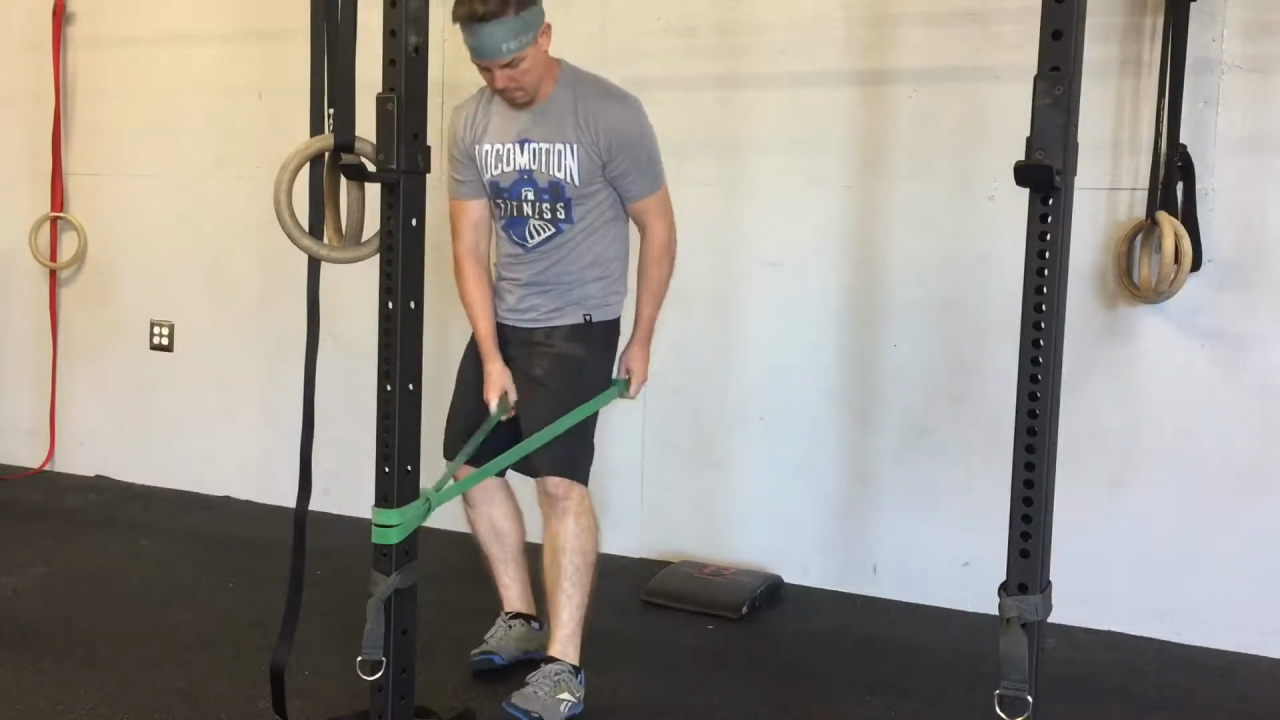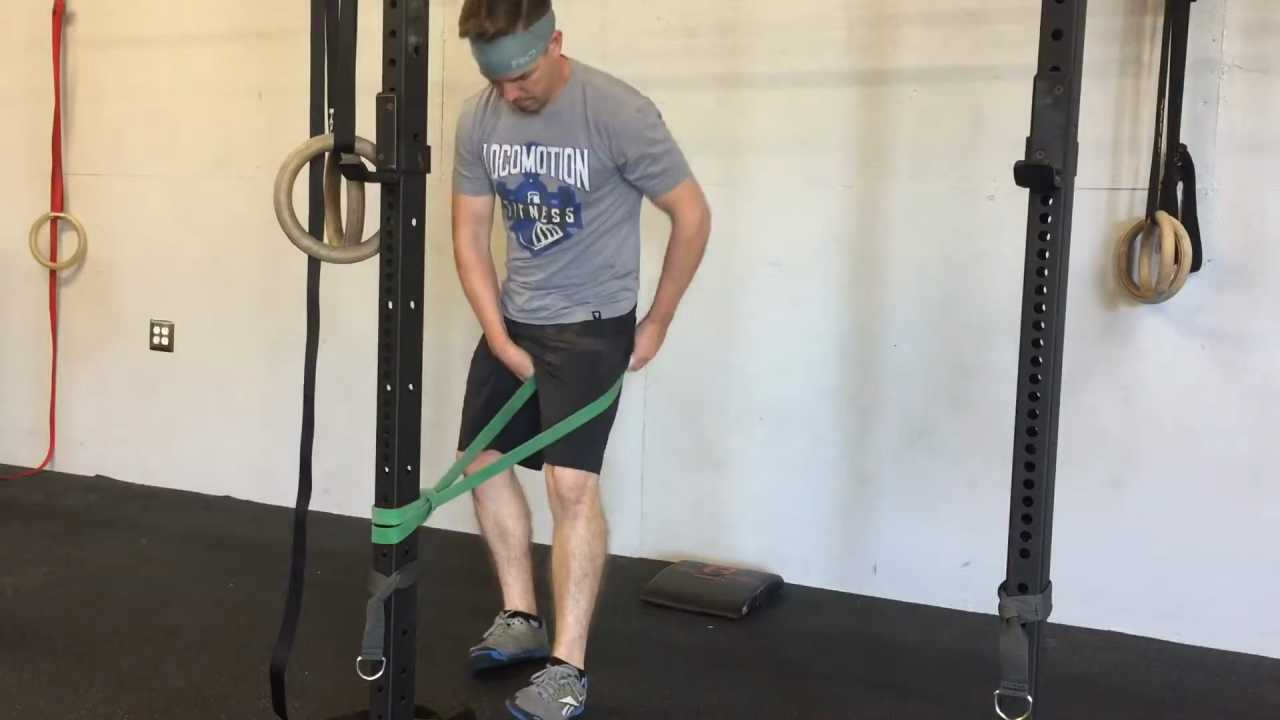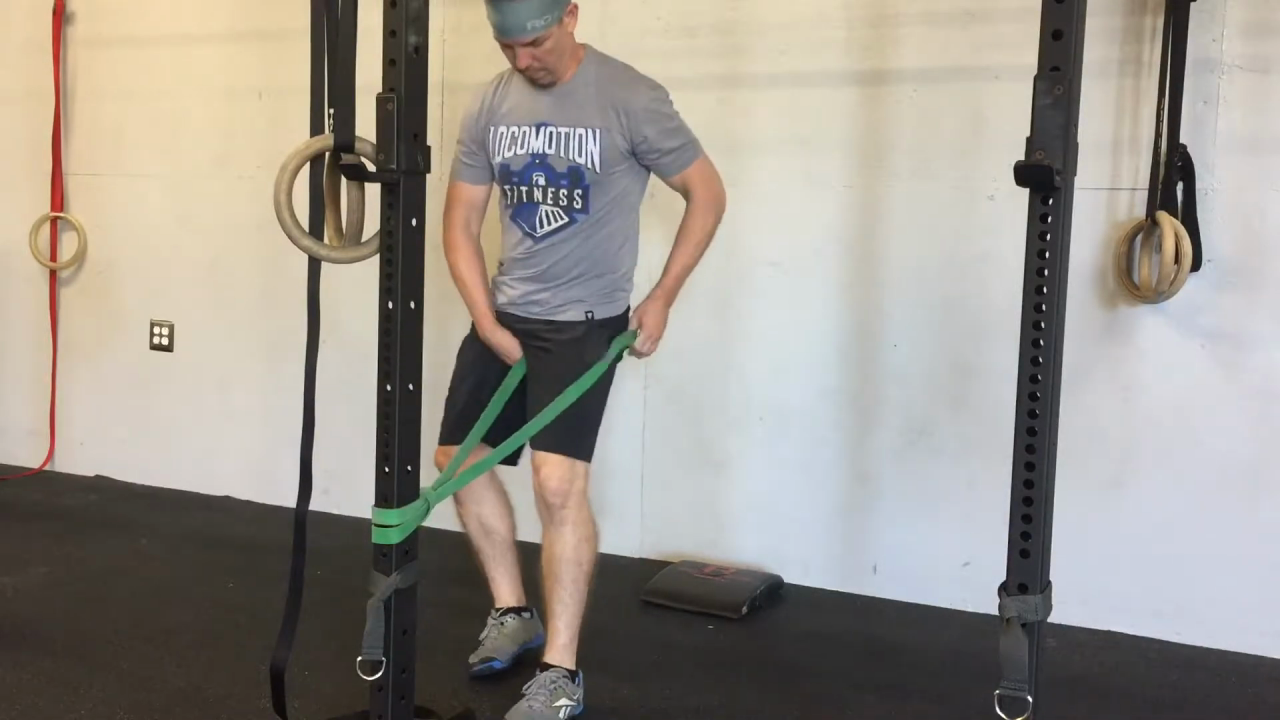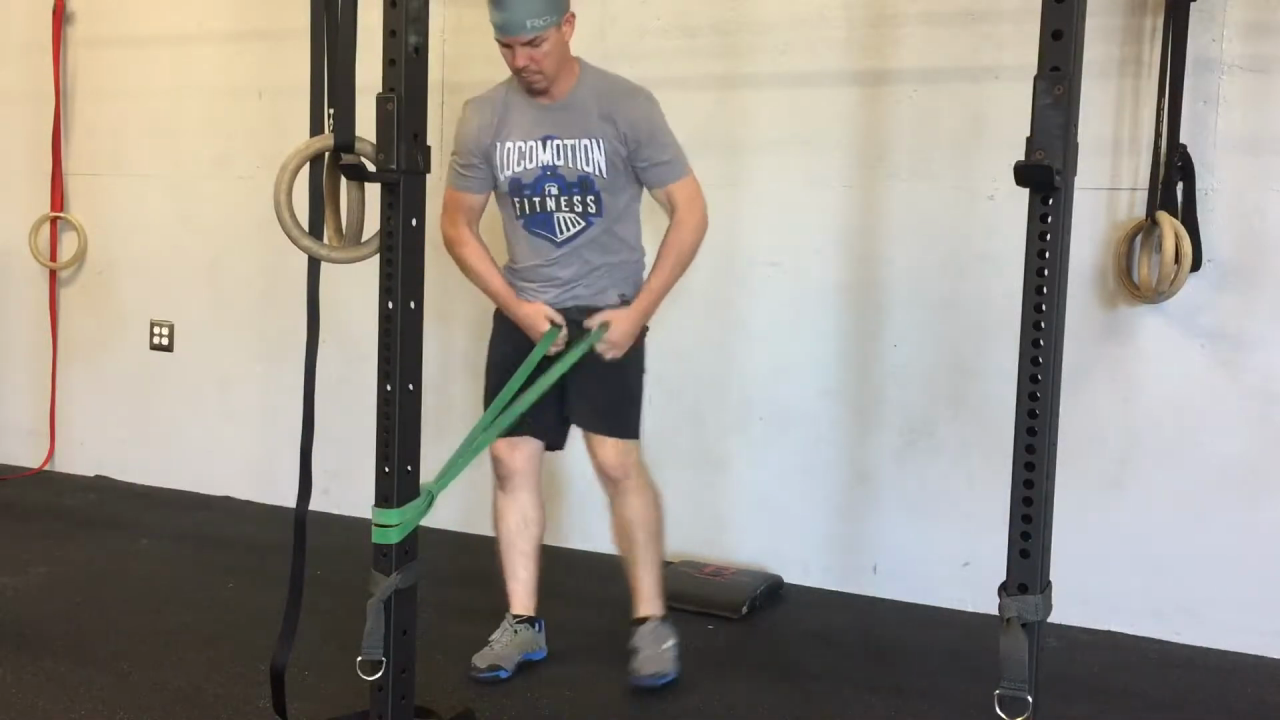
dt=0.5s
person 1, frame 1
left shoulder: (611, 114)
right shoulder: (470, 122)
left elbow: (657, 232)
right elbow: (470, 246)
left wrist: (640, 341)
right wrist: (491, 357)
left hip: (577, 325)
right hip: (503, 321)
left knee: (560, 483)
right knee: (470, 466)
right ankle: (521, 619)
person 1, frame 2
left shoulder: (620, 113)
right shoulder: (478, 119)
left elbow: (691, 217)
right elbow: (470, 239)
left wrist: (656, 322)
right wrist: (501, 343)
left hip: (592, 323)
right hip: (515, 319)
left knee: (571, 483)
right knee: (481, 460)
right ankle: (521, 617)
person 1, frame 3
left shoulder: (631, 99)
right shoulder: (488, 105)
left elbow: (707, 193)
right elbow: (460, 223)
left wrist: (663, 297)
right wrist: (487, 323)
left hip: (584, 323)
right hip: (503, 316)
left knee: (558, 483)
right knee: (458, 459)
right ankle: (513, 614)
person 1, frame 4
left shoulder: (625, 107)
right shoulder: (483, 117)
left elbow: (690, 211)
right elbow: (457, 225)
left wrist: (640, 311)
right wrist: (516, 305)
left hip: (605, 314)
right hip: (524, 311)
left knee: (617, 461)
right knee: (512, 460)
left ankle: (651, 620)
right ankle: (523, 623)
